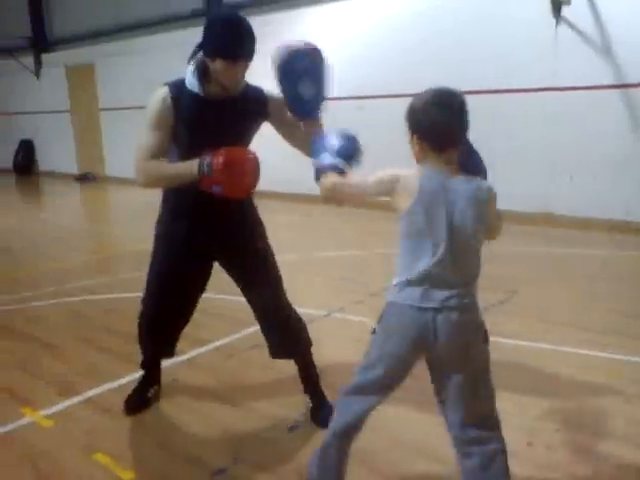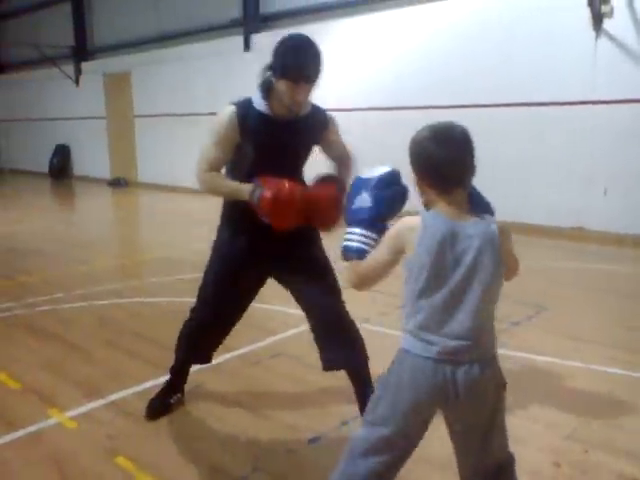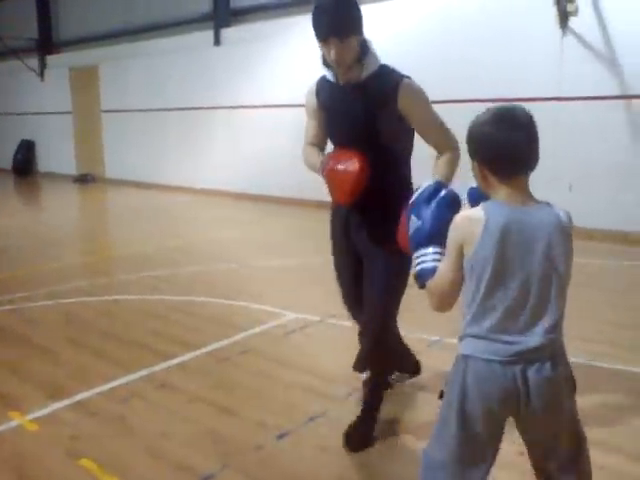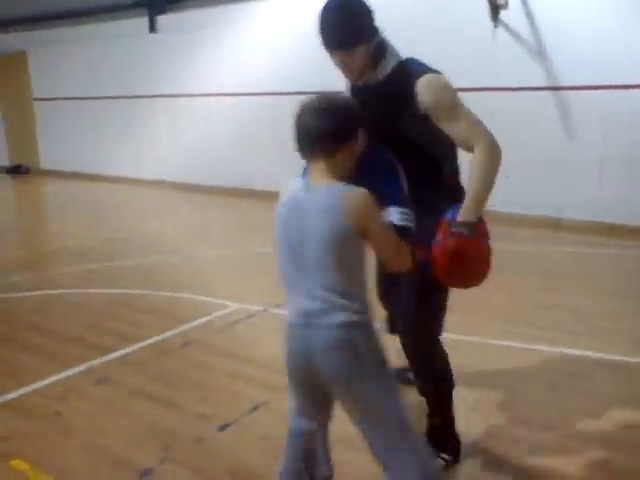
dt=0.5s
person 1, frame 1
left shoulder: (260, 102)
right shoulder: (168, 100)
left elbow: (309, 142)
right elbow: (145, 171)
right wrist: (198, 168)
left hip: (237, 220)
right hip: (182, 223)
left knee: (275, 306)
right knee: (158, 308)
left ankle: (314, 391)
right ankle: (150, 379)
person 1, frame 2
left shoulder: (320, 121)
right shoulder: (236, 117)
left elbow: (343, 160)
right elbow: (206, 176)
right wrist: (250, 191)
left hip: (296, 234)
right hip: (242, 235)
left knee: (333, 317)
right knee: (206, 316)
left ankle: (371, 408)
right ankle: (175, 385)
person 1, frame 3
left shoulder: (398, 90)
right shoulder: (320, 91)
left elbow: (446, 144)
right elbow: (312, 147)
right wrist: (328, 166)
left hip: (391, 218)
right hip: (348, 215)
left knee: (378, 312)
right knee: (359, 301)
left ankle: (370, 411)
right ankle: (399, 360)
person 1, frame 4
left shoulder: (423, 84)
right shoulder: (356, 89)
left elbow: (485, 145)
left wrist: (469, 213)
left hip: (436, 215)
left knee: (415, 321)
right knee: (393, 296)
left ankle: (443, 437)
right ankle: (419, 367)
person 2, frame 1
left shoulder: (405, 182)
right shoulder: (481, 193)
left elbow: (332, 189)
left hip: (405, 315)
right hip: (459, 320)
left knee: (354, 404)
right knee: (477, 428)
person 2, frame 2
left shoulder: (410, 229)
right shoulder: (495, 232)
left elbow: (358, 279)
left wrist: (363, 223)
left hip: (418, 366)
right hip: (476, 369)
person 2, frame 3
left shoulder: (467, 223)
right shoulder: (561, 222)
left elbow: (440, 300)
left wrist: (427, 242)
left hip: (482, 368)
right hip: (546, 371)
person 2, frame 4
left shoulder: (289, 198)
right shoulder: (356, 200)
right elbow: (400, 261)
left hip: (300, 336)
right hip: (345, 339)
left knee: (306, 426)
right knee: (396, 441)
